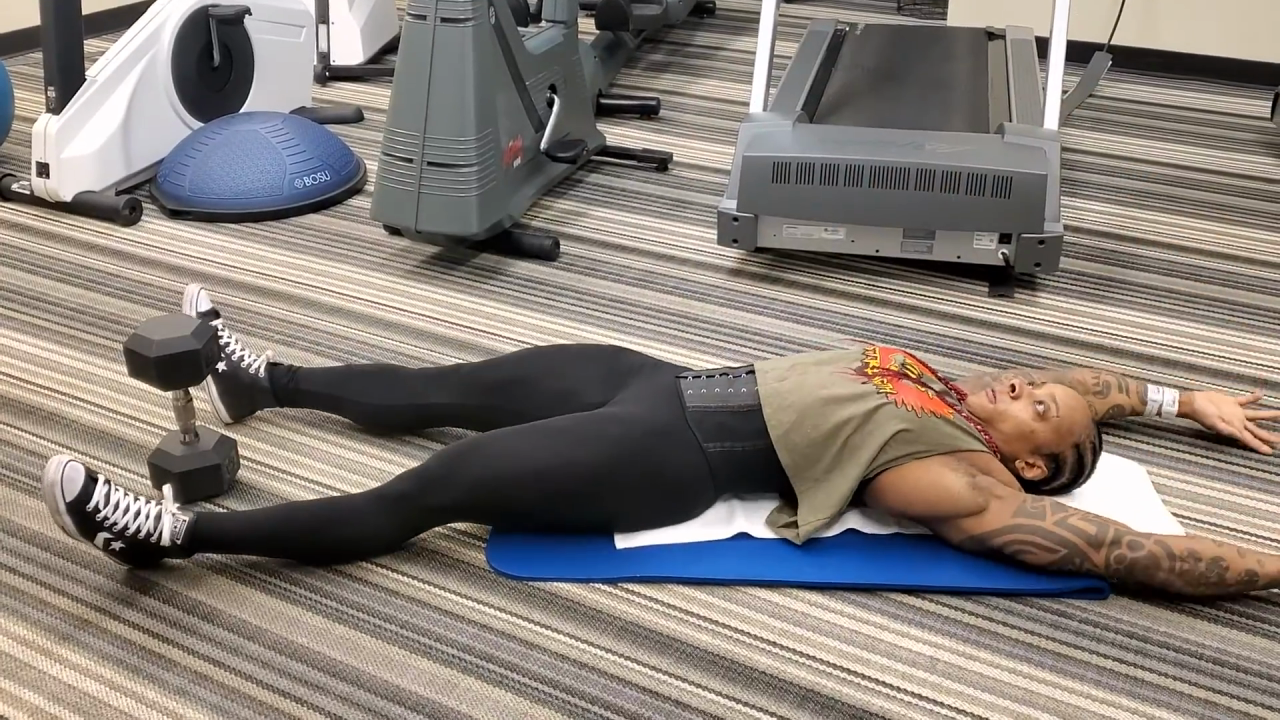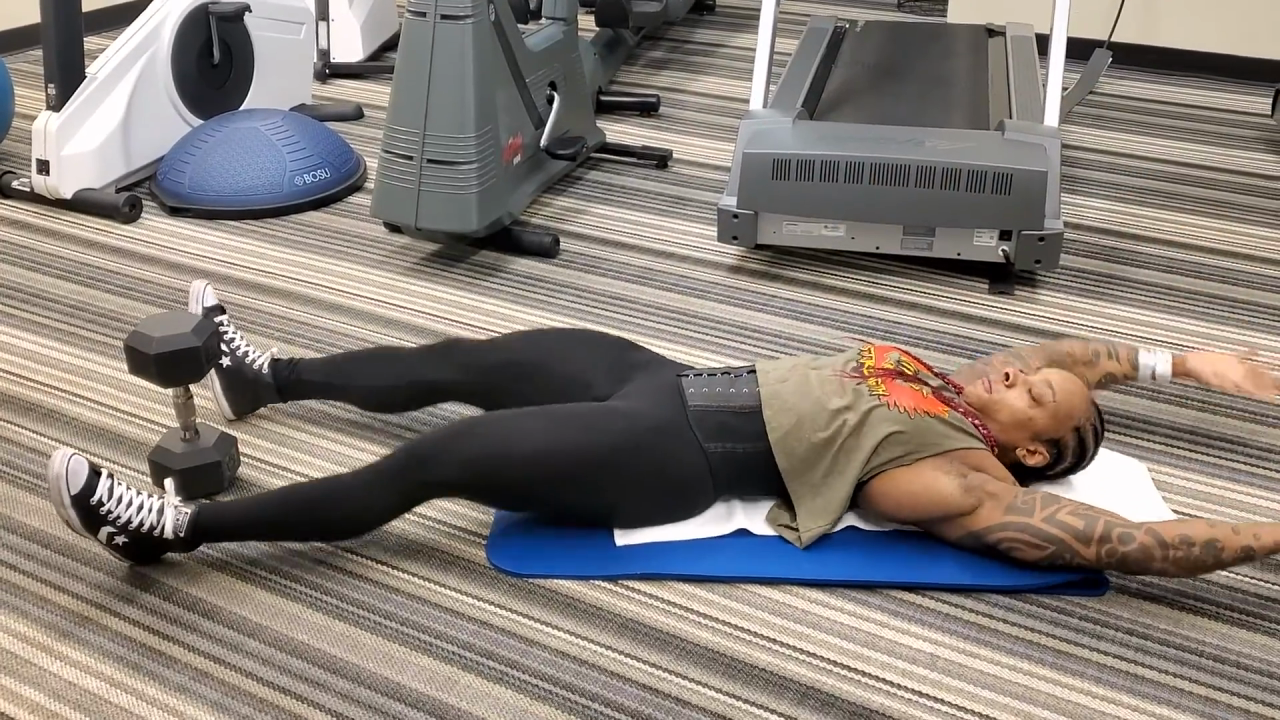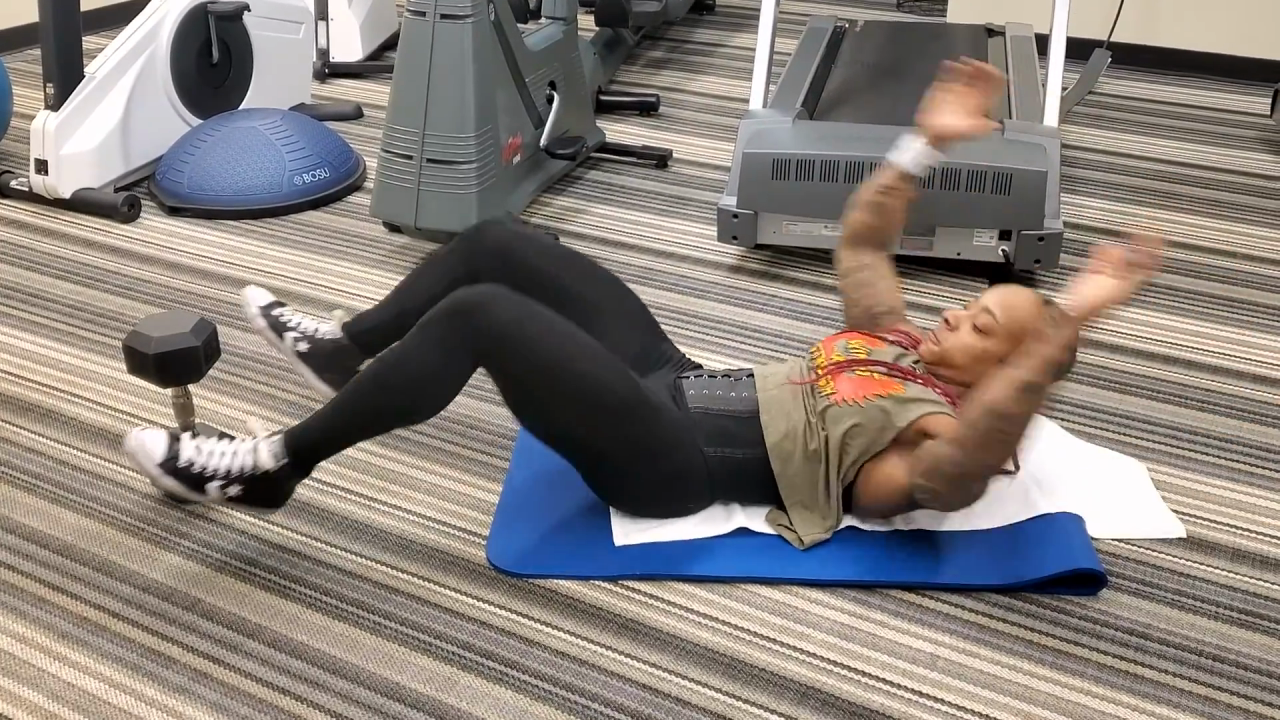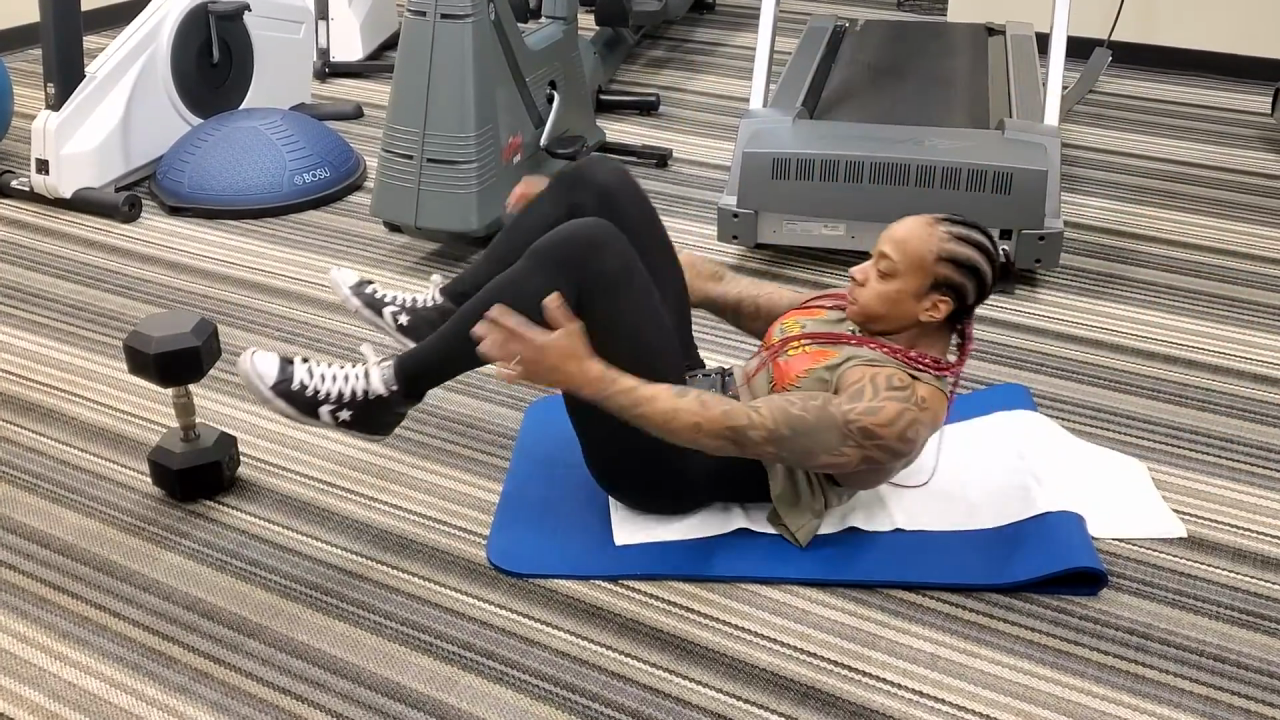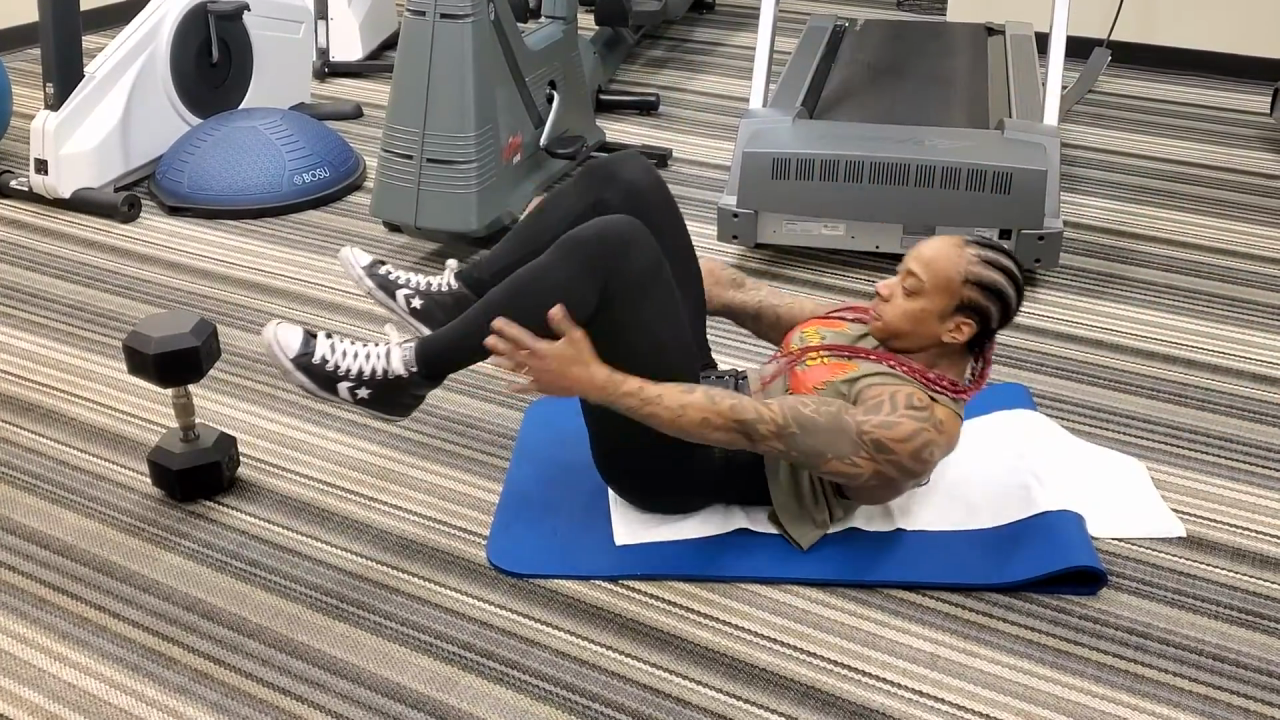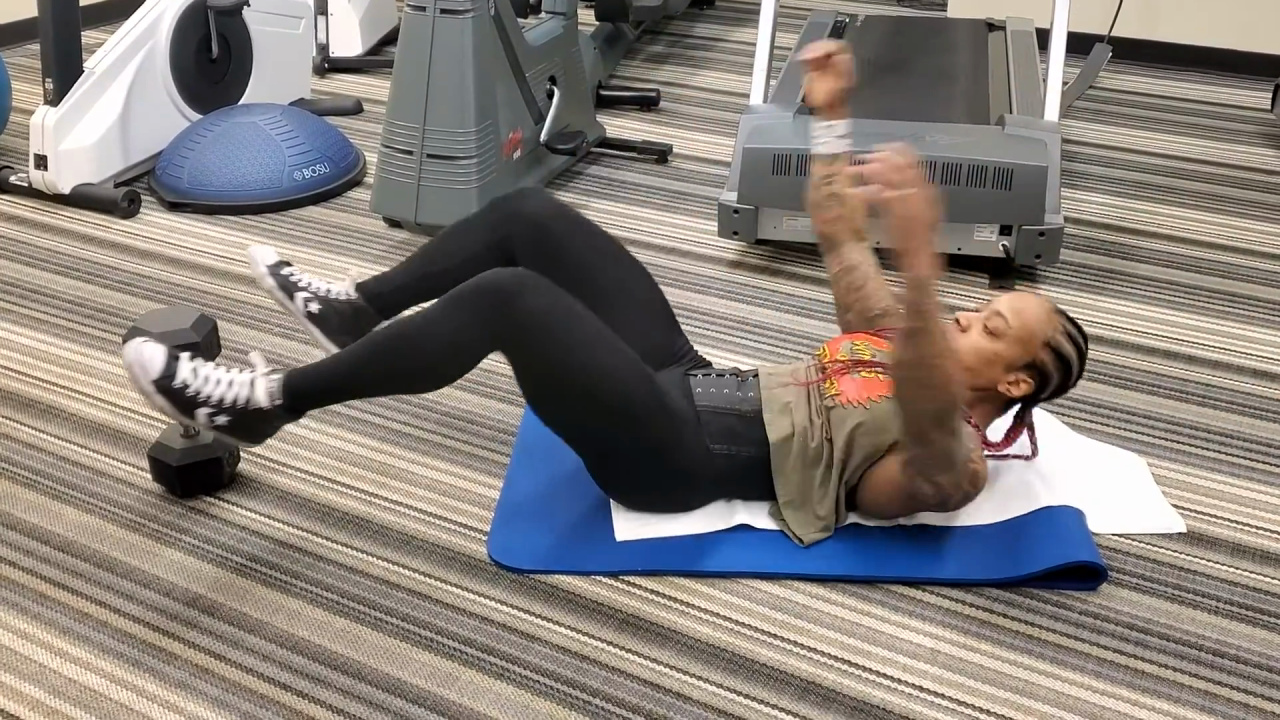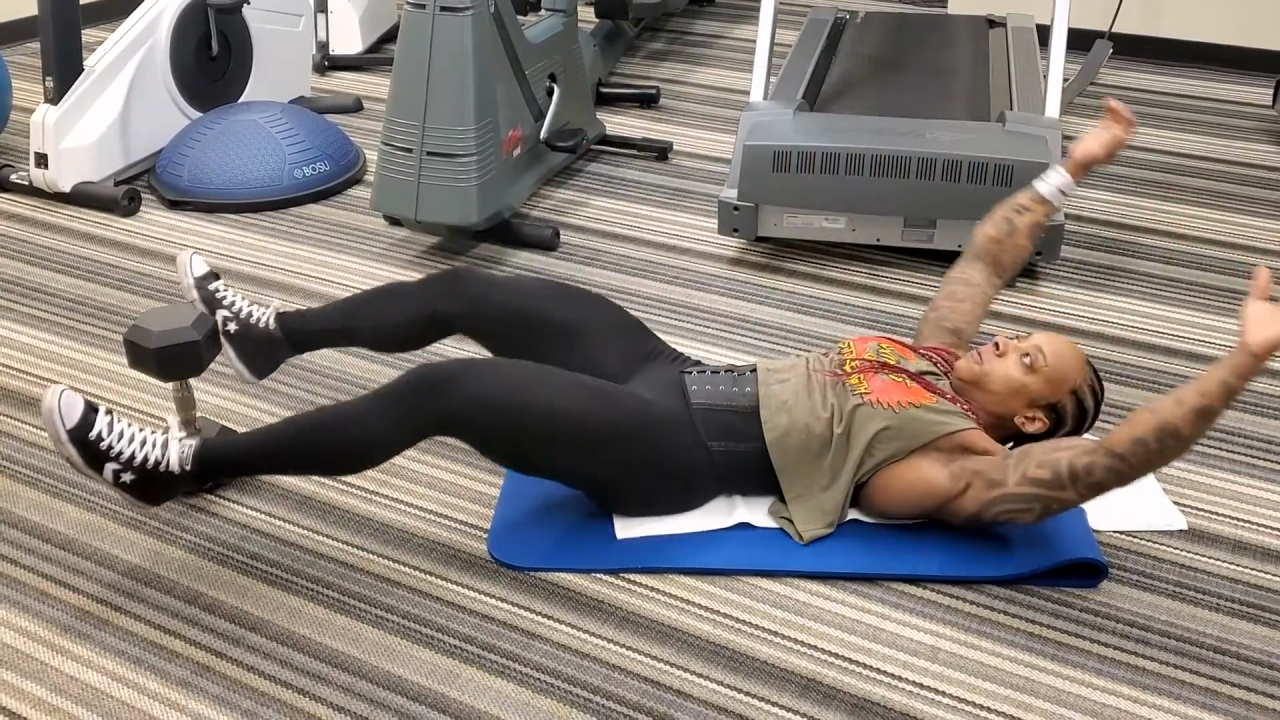
dt=0.3s
person 1, frame 1
left shoulder: (979, 488)
right shoulder: (960, 396)
left elbow: (1122, 549)
right elbow: (1073, 373)
left hip: (667, 459)
right hip: (667, 383)
left knee: (423, 494)
right knee: (447, 390)
left ankle: (167, 533)
right ankle: (257, 376)
person 1, frame 2
left shoulder: (975, 485)
right shoulder: (963, 391)
left elbow: (1139, 542)
right elbow: (1061, 352)
right wrist: (1180, 360)
left hip: (667, 460)
right hip: (673, 384)
left knee: (430, 461)
right knee: (456, 365)
left ankle: (176, 524)
right ankle: (260, 372)
person 1, frame 3
left shoulder: (941, 445)
right shoulder: (902, 343)
left elbow: (988, 436)
right elbow: (861, 236)
left wrist: (1064, 327)
right wrist: (929, 137)
left hip: (664, 461)
right hip: (674, 379)
left knee: (472, 313)
right knee: (493, 241)
left ankle: (270, 468)
right ankle: (339, 351)
person 1, frame 4
left shoulder: (894, 409)
right shoulder: (871, 317)
left elbow: (740, 432)
right elbow: (716, 282)
left wrist: (587, 374)
left hip: (666, 468)
right hip: (693, 393)
left knee: (583, 247)
right knee: (600, 183)
left ankle: (383, 389)
right ankle: (442, 311)
person 1, frame 5
left shoulder: (911, 427)
right shoulder: (890, 330)
left elbow: (756, 426)
right elbow: (739, 288)
left wrist: (595, 381)
left hip: (674, 462)
right hip: (699, 386)
left knee: (610, 240)
right knee: (626, 180)
left ankle: (404, 369)
right ankle: (454, 297)
person 1, frame 6
left shoulder: (947, 463)
right shoulder: (907, 344)
left elbow: (917, 355)
right elbow: (842, 239)
left wrist: (918, 276)
right wrist: (829, 119)
left hip: (675, 454)
right hip: (686, 379)
left knee: (503, 298)
right knee: (529, 214)
left ankle: (270, 401)
right ankle: (354, 310)
person 1, frame 7
left shoulder: (976, 470)
right shoulder: (942, 367)
left elbow: (1111, 455)
right elbow: (985, 257)
right wrist: (1066, 172)
left hip: (672, 454)
right hip: (675, 375)
left knee: (435, 392)
right knee: (460, 292)
left ankle: (180, 462)
right ankle: (270, 334)
